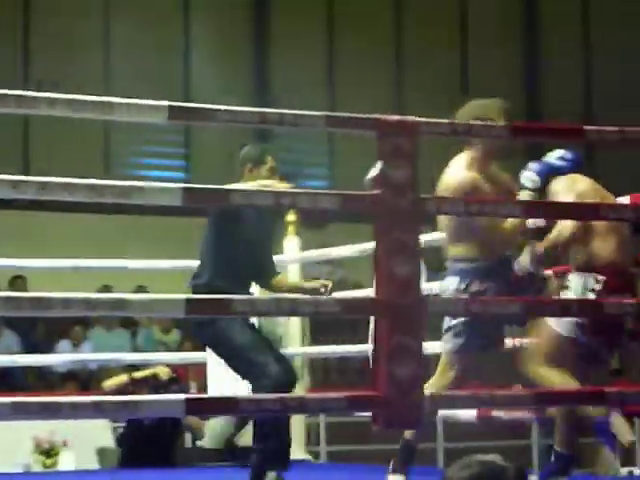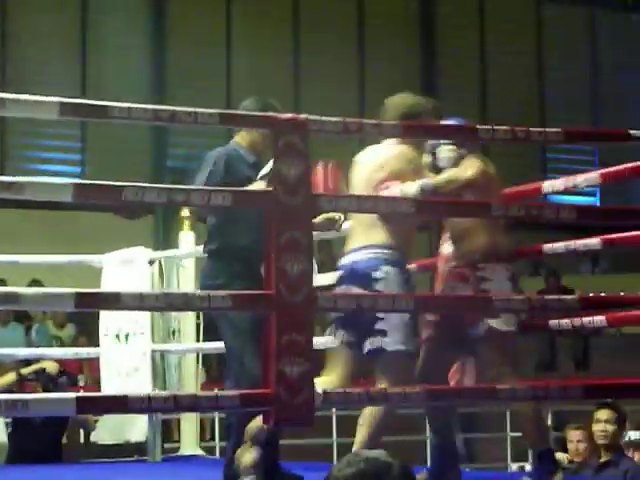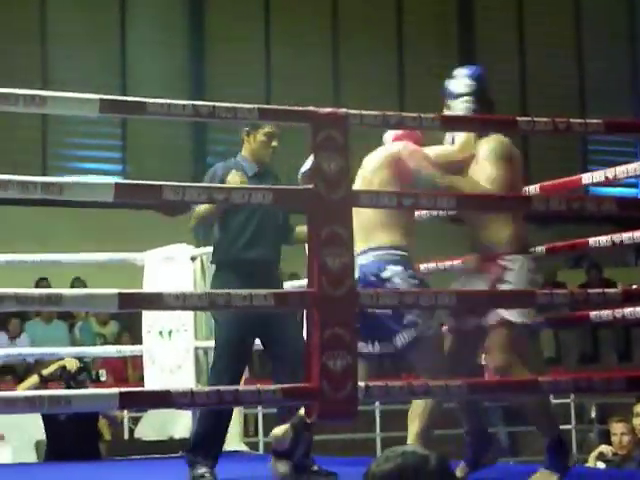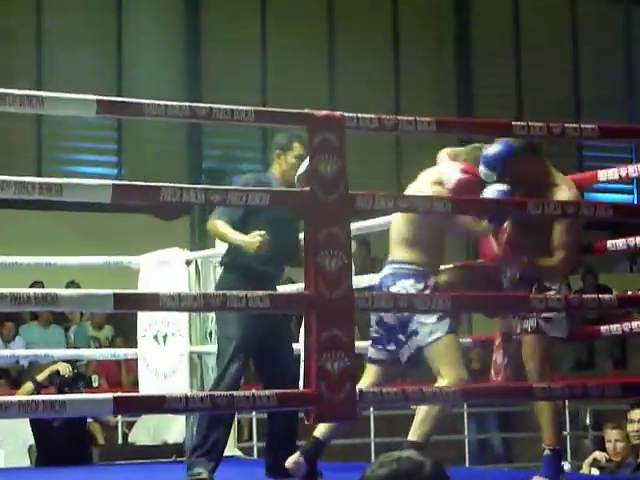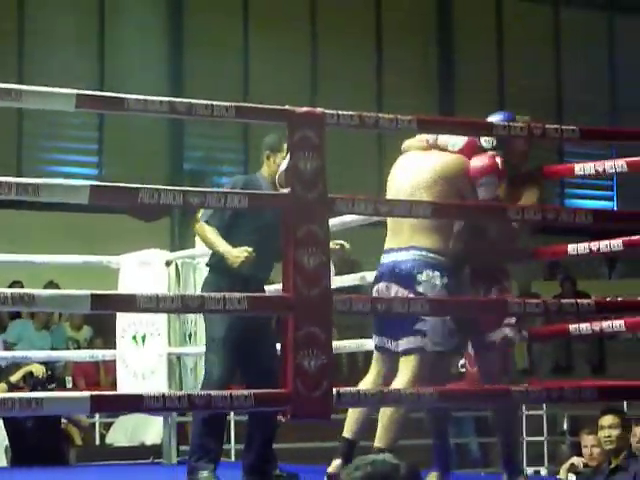
dt=0.7s
person 1, frame 1
left shoulder: (562, 184)
right shoulder: (594, 195)
left elbow: (571, 227)
left wrist: (534, 254)
left hip: (591, 284)
left knee: (538, 364)
right knee: (573, 375)
left ankle: (606, 425)
person 1, frame 2
left shoulder: (473, 165)
right shoulder: (440, 177)
left elbow: (469, 173)
left wrist: (419, 188)
left hip: (487, 278)
right hip: (456, 279)
left knee: (501, 377)
right knee: (430, 370)
person 1, frame 3
left shoulder: (492, 146)
right shoulder: (475, 147)
left elbow: (490, 192)
left wrist: (438, 177)
left hip: (509, 265)
right hip: (484, 264)
left knee: (505, 363)
right knee: (456, 354)
right ankle: (477, 444)
person 1, frame 4
left shoulder: (564, 195)
right shoulder: (514, 181)
left elbow: (565, 261)
left wrist: (525, 263)
left hip: (542, 284)
right hip: (507, 274)
left knee: (537, 369)
person 1, frame 5
left shoulder: (528, 189)
right shoulder: (467, 170)
left elbow: (505, 237)
right elbow: (411, 146)
left wrist: (490, 197)
left hip: (489, 285)
left knee: (495, 379)
right knee: (434, 372)
person 2, frame 1
left shoulder: (489, 167)
right shoulder: (463, 180)
left elbow: (514, 197)
right elbow: (500, 236)
left hip: (497, 267)
right hip: (471, 278)
right knee: (450, 377)
person 2, frame 2
left shoulder: (365, 158)
right shoulder: (403, 155)
left hip: (354, 265)
right hip: (383, 266)
left knee: (337, 377)
right knee: (395, 375)
person 2, frame 3
left shoulder: (374, 164)
right shoulder: (390, 157)
right elbow: (459, 155)
left hip: (358, 271)
right hip: (390, 269)
left knee: (359, 377)
right knee: (430, 369)
left ankle: (295, 429)
person 2, frame 4
left shoulder: (433, 173)
right shoulder: (436, 192)
right elbow: (481, 230)
left hip: (394, 282)
right hip: (409, 282)
left knee: (372, 380)
right knee: (453, 376)
person 2, frame 5
left shoulder: (406, 160)
right shoulder: (458, 165)
left hip: (388, 264)
right hip: (425, 268)
left knee: (380, 369)
right knee: (411, 371)
left ankle: (343, 457)
person 3, frame 1
left shoulder: (265, 218)
right shoulder: (231, 206)
left elbow: (267, 278)
left wrist: (308, 287)
right wrist: (262, 188)
left knee: (286, 376)
right knee: (270, 376)
person 3, frame 2
left shoulder: (258, 166)
right shoulder: (222, 158)
left wrist: (316, 224)
right wrist: (245, 194)
left hip: (248, 276)
right hip: (226, 276)
left knee: (266, 368)
right knee: (246, 371)
person 3, frame 3
left shoulder: (275, 180)
right shoulder: (222, 171)
right elbow: (196, 219)
left hip: (270, 283)
right hip: (234, 282)
left knee: (294, 369)
right knee: (226, 374)
person 3, frame 4
right shoulder: (251, 184)
right elbow: (215, 222)
right wrist: (242, 240)
left hip: (268, 293)
right hip: (237, 288)
left knee: (283, 379)
right knee: (230, 374)
person 3, frame 5
right shoulder: (241, 186)
left elbow: (282, 252)
right elbow: (203, 225)
right wrist: (228, 252)
left hip: (254, 294)
right hip: (224, 288)
left knee: (269, 379)
right knee: (218, 375)
